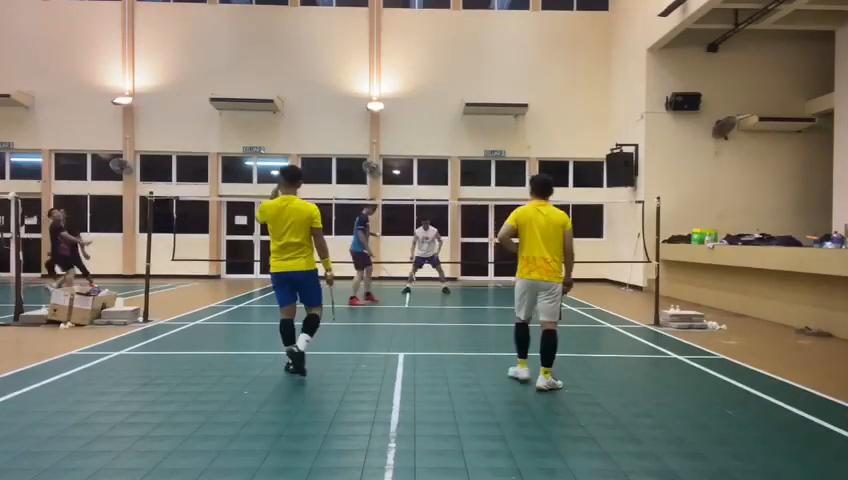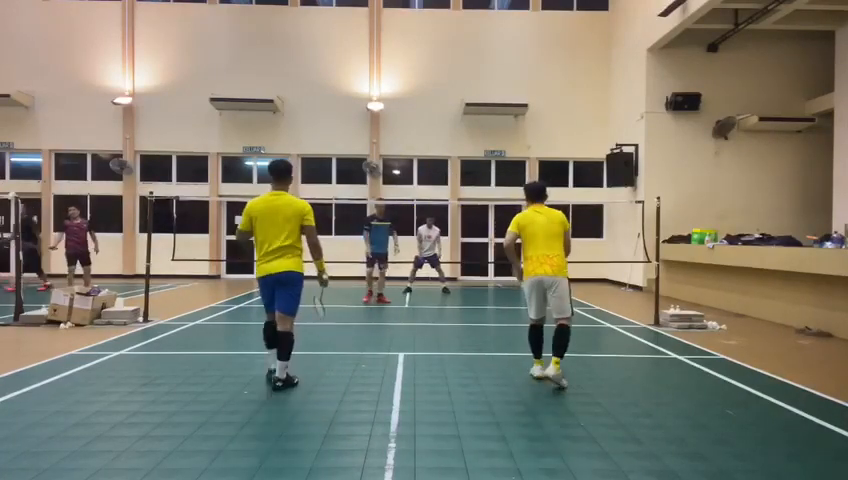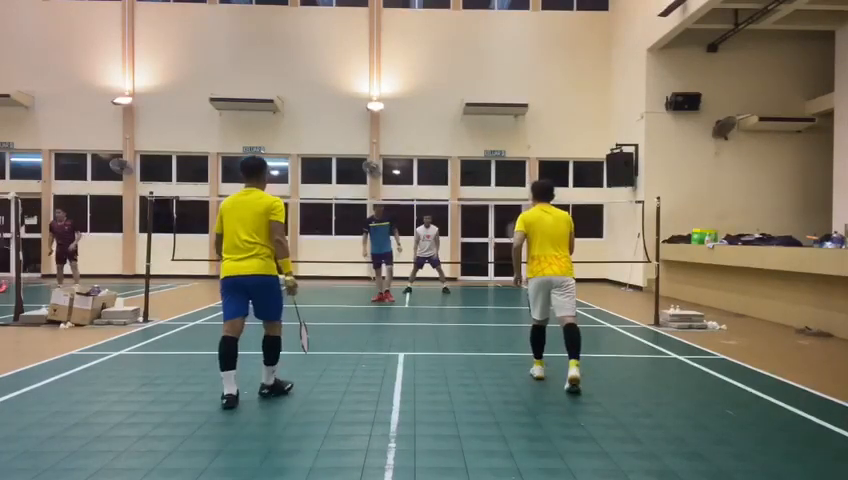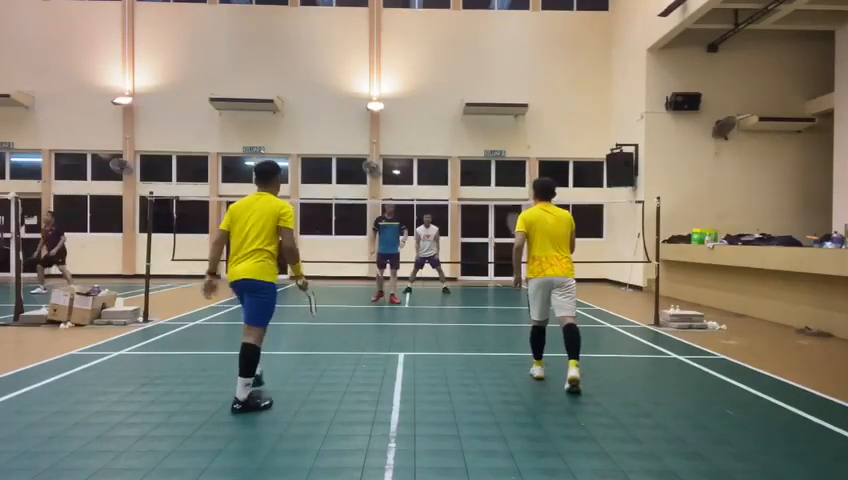
dt=0.5s
person 1, frame 1
left shoulder: (267, 207)
right shoulder: (310, 209)
left elbow: (260, 219)
right elbow: (319, 242)
left wrist: (274, 199)
right wrist: (328, 269)
left hip: (279, 270)
right hip: (305, 269)
left knee: (287, 315)
right knee: (314, 310)
left ankle: (292, 359)
right ankle: (300, 347)
person 1, frame 2
left shoulder: (253, 205)
right shoulder: (301, 206)
left elbow: (241, 237)
right elbow: (312, 241)
right wrist: (321, 270)
left hip: (265, 271)
right hip: (290, 270)
left knee: (271, 319)
right knee: (284, 323)
left ankle: (273, 367)
right ankle: (281, 376)
person 1, frame 3
left shoulder: (227, 204)
right shoulder: (272, 203)
left elbow: (218, 242)
right elbow: (278, 239)
right wrist: (288, 274)
left hip: (231, 274)
right hip: (262, 273)
left knee: (231, 331)
right knee: (273, 327)
left ankle: (229, 392)
right ankle: (268, 382)
person 1, frame 4
left shoulder: (237, 206)
right shoulder: (282, 207)
left elbow: (218, 241)
right elbow: (288, 245)
left wrist: (211, 273)
right wrist: (299, 275)
left hip: (236, 275)
right hip: (260, 275)
left knee: (252, 328)
right knee: (254, 333)
left ankle: (252, 374)
right ankle: (243, 397)
person 2, frame 1
left shoulder: (520, 213)
right shoulder: (562, 217)
left elbow: (502, 237)
right elbow: (569, 252)
left wrist: (518, 250)
right wrist: (568, 276)
left hip: (526, 276)
right hip: (552, 278)
left knee: (522, 320)
right knee: (549, 326)
left ankle: (521, 367)
right ankle: (545, 376)
person 2, frame 2
left shoulder: (520, 218)
right shoulder: (559, 216)
left elbow: (508, 244)
right elbow: (567, 248)
left wrist: (516, 267)
left hip: (532, 275)
right hip: (557, 274)
left knee: (536, 321)
right knee: (563, 320)
left ankle: (538, 366)
right ankle: (555, 365)
person 2, frame 3
left shoulder: (526, 217)
right shoulder: (565, 217)
left elbow: (516, 244)
left wrist: (517, 271)
left hip: (538, 275)
right hip: (563, 274)
left knee: (538, 321)
right knee: (568, 320)
left ankle: (538, 366)
right ankle: (573, 366)
person 2, frame 4
left shoulder: (527, 216)
right shoulder: (567, 216)
left elbow: (518, 245)
left wrist: (516, 273)
left hip: (538, 276)
right hip: (564, 275)
left knee: (538, 322)
right knee: (568, 320)
left ankle: (538, 366)
right ankle: (573, 367)
